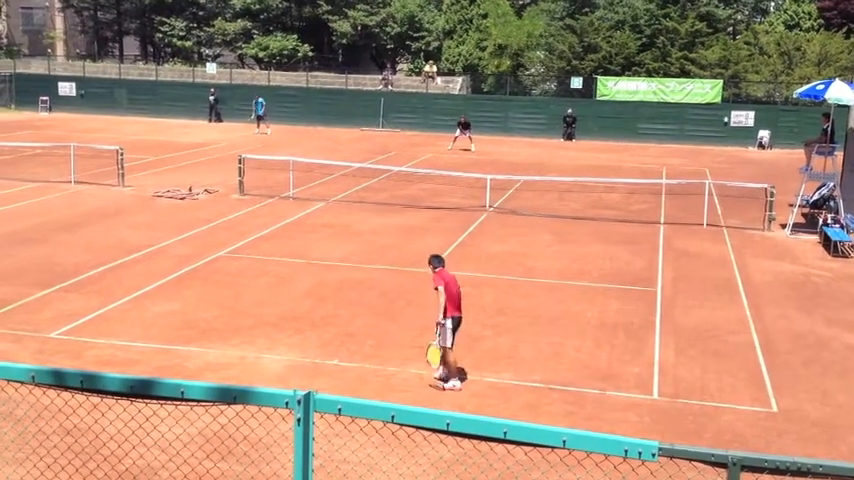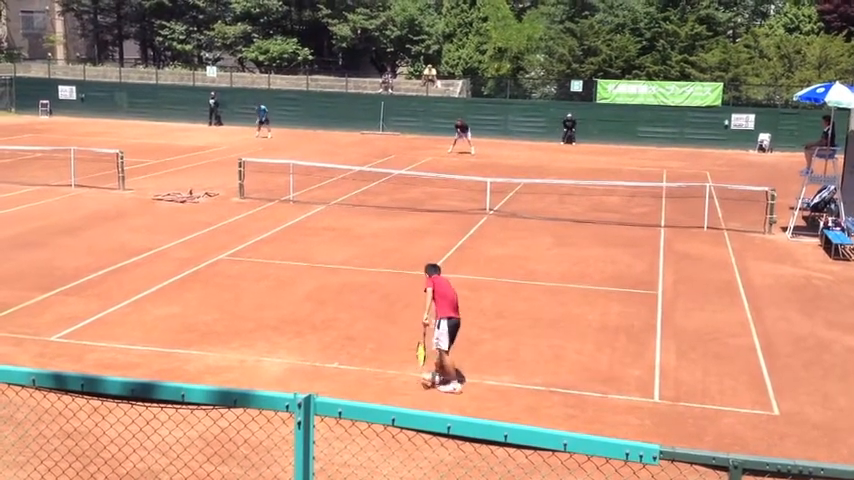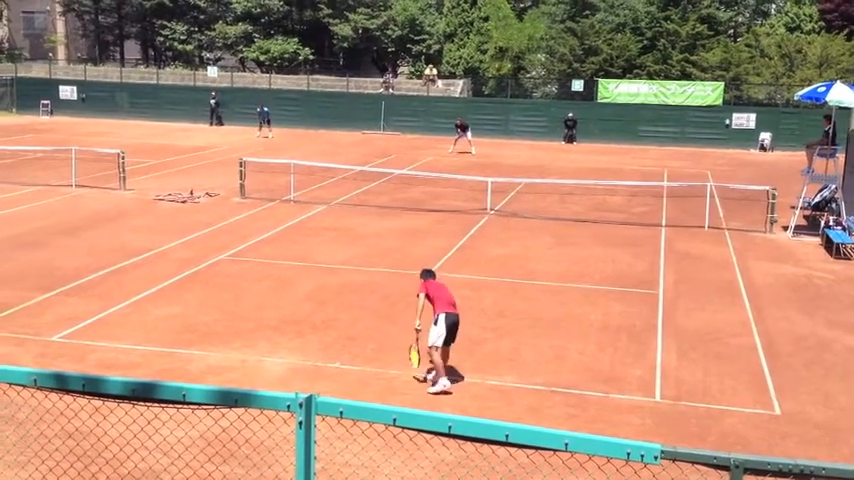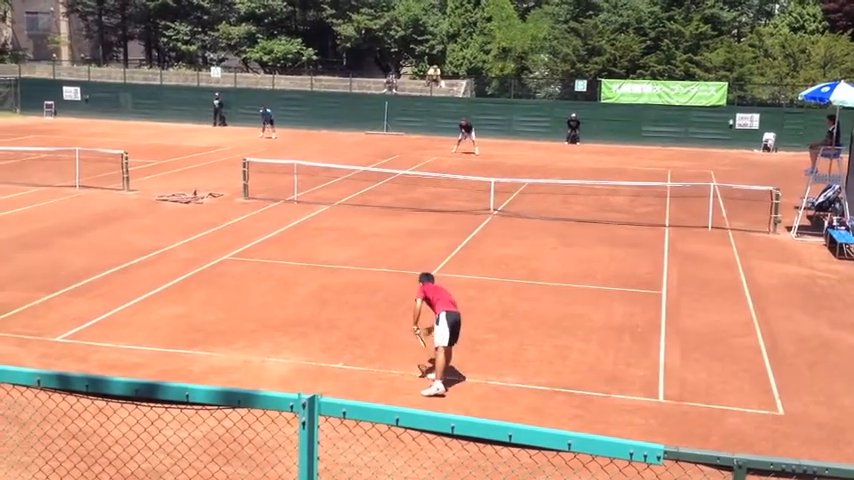
dt=0.3s
person 1, frame 1
left shoulder: (438, 276)
right shoulder: (451, 276)
left elbow: (441, 293)
left wrist: (440, 314)
left hip: (448, 317)
right hip: (457, 315)
left knee: (446, 348)
right knee: (444, 346)
left ankle: (454, 381)
right ankle: (443, 371)
person 1, frame 2
left shoulder: (430, 280)
right shoulder: (446, 281)
left elbow: (429, 294)
left wrist: (426, 314)
left hip: (445, 318)
right hip: (456, 318)
left knee: (443, 352)
right knee: (443, 349)
left ankle: (454, 384)
right ankle: (437, 375)
person 1, frame 3
left shoulder: (424, 285)
right shoulder: (440, 285)
left elbow: (421, 299)
left wrist: (418, 320)
left hip: (443, 315)
right hip: (455, 316)
left knee: (432, 349)
right knee: (445, 347)
left ankle: (443, 380)
right ankle: (437, 374)
person 1, frame 4
left shoulder: (423, 288)
right shoulder: (439, 289)
left elbow: (418, 306)
left wrist: (415, 325)
right wrist: (434, 328)
left hip: (445, 314)
right hip: (456, 315)
left knee: (440, 350)
right knee: (447, 348)
left ankle: (438, 384)
right ankle: (439, 375)
